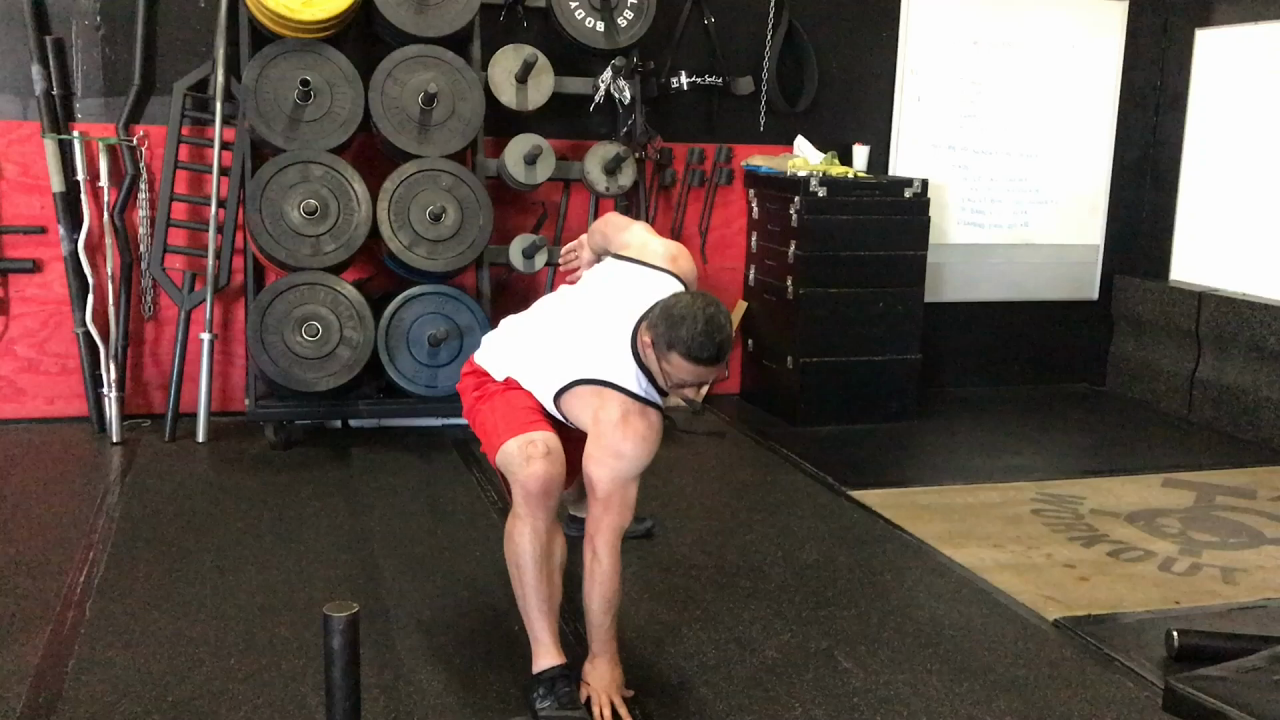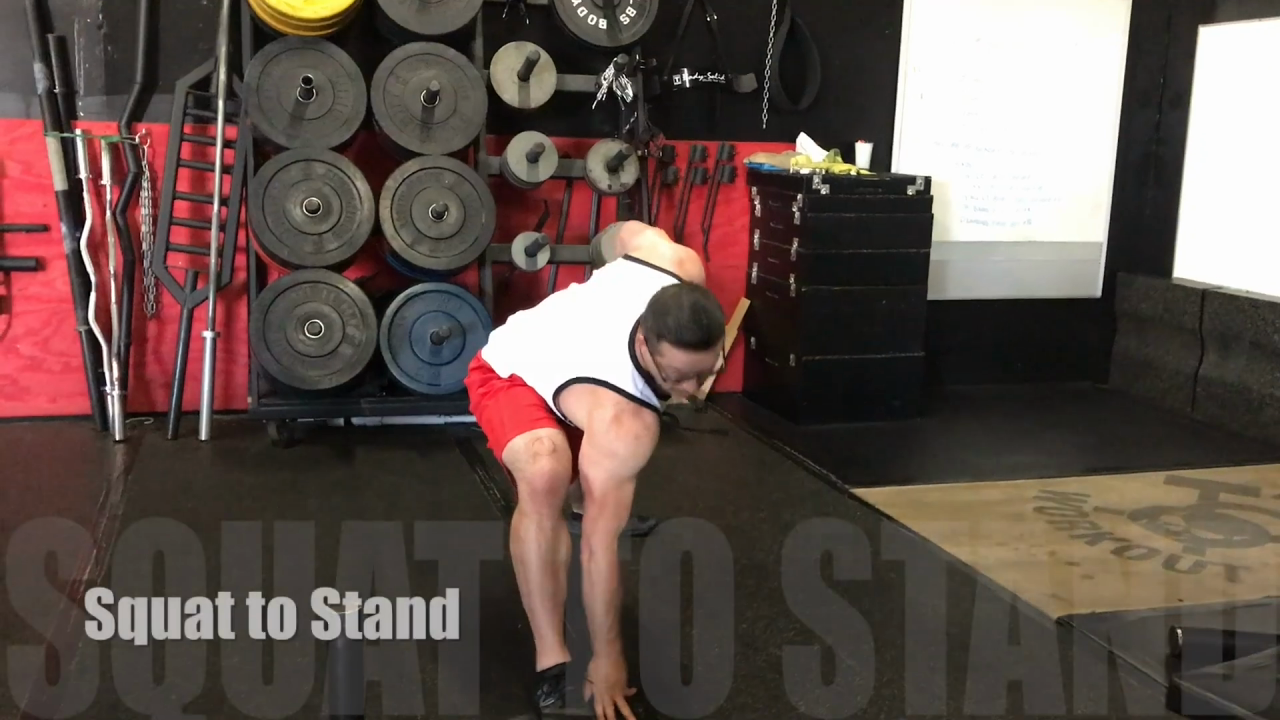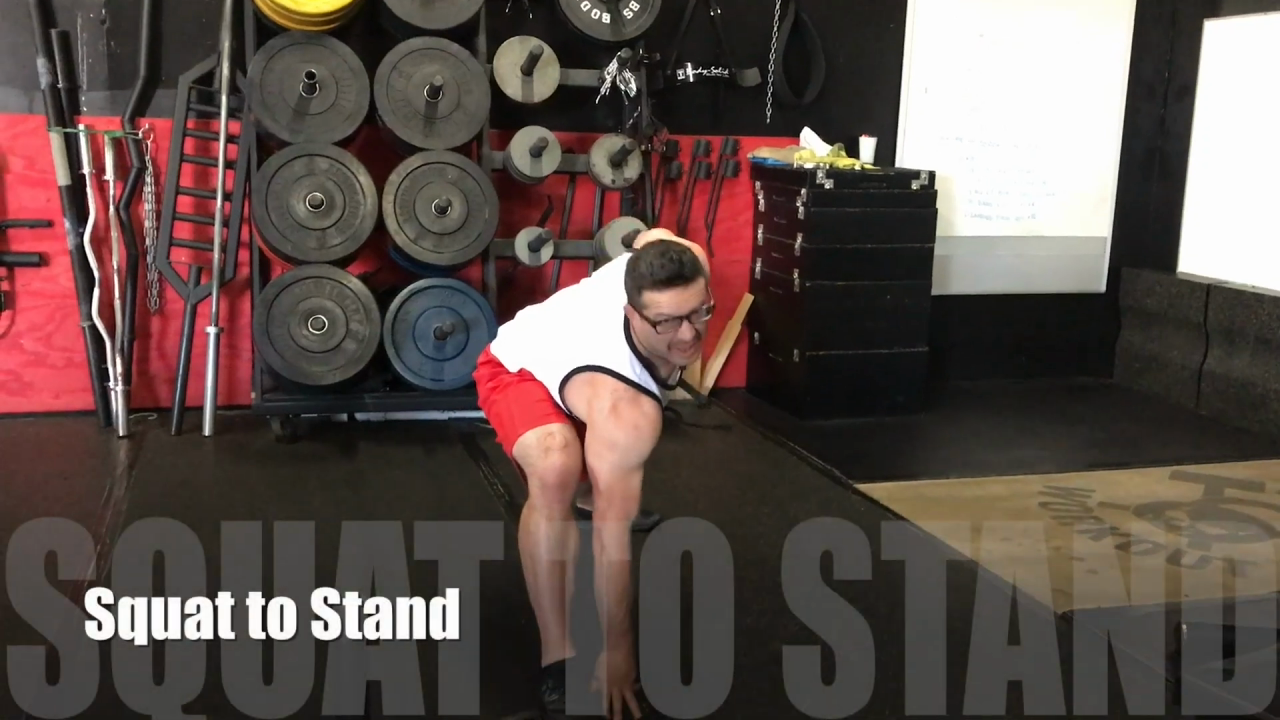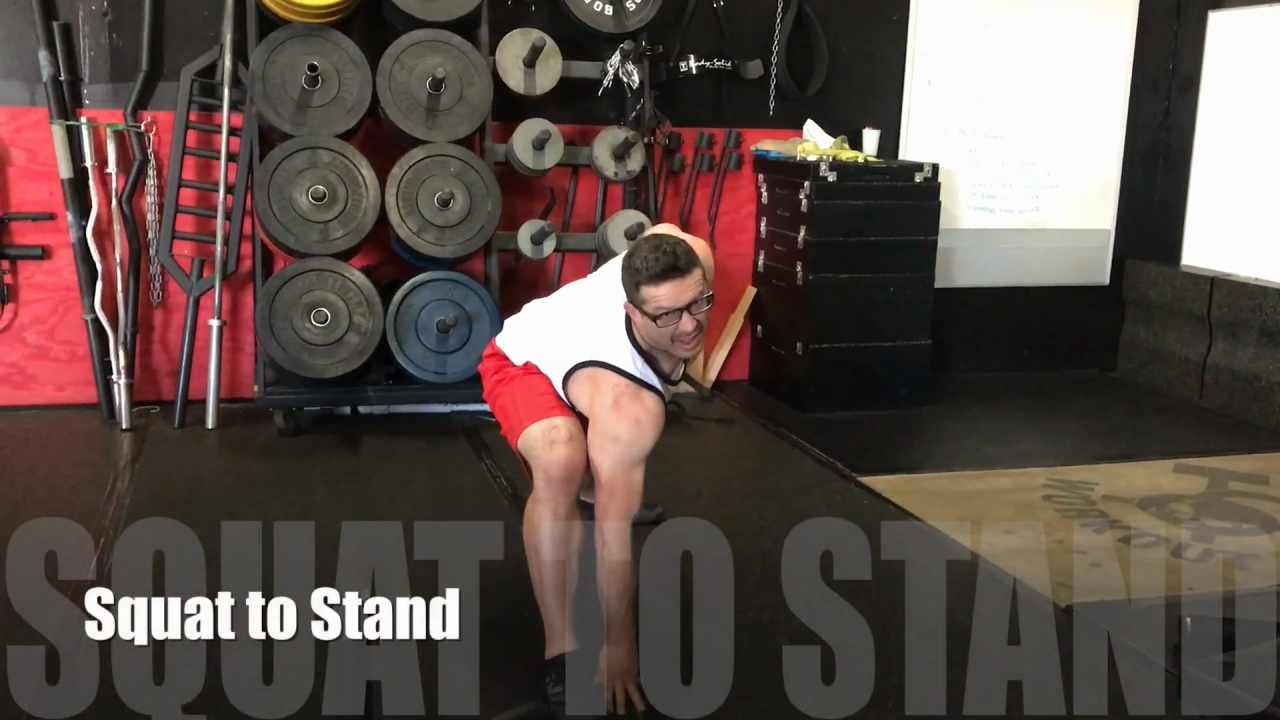
dt=0.2s
person 1, frame 1
left shoulder: (670, 260)
right shoulder: (626, 419)
left elbow: (614, 222)
right elbow: (602, 540)
left wrist: (591, 243)
right wrist: (603, 659)
left hip: (554, 346)
right hip: (503, 375)
right knee: (539, 477)
left ankle: (577, 485)
right ankle: (549, 667)
person 1, frame 2
left shoulder: (682, 273)
right shoulder: (621, 418)
left elbow: (632, 232)
right elbow: (600, 541)
right wrist: (608, 659)
left hip: (564, 340)
right hip: (510, 372)
right knee: (546, 474)
left ankle: (583, 481)
right ankle: (552, 665)
person 1, frame 3
left shoulder: (685, 265)
right shoulder: (622, 406)
left elbow: (651, 237)
right elbow: (610, 535)
right wrist: (617, 654)
left hip: (565, 337)
right hip: (518, 367)
right knee: (557, 469)
left ankle: (595, 476)
right ankle: (558, 660)
person 1, frame 4
left shoulder: (690, 258)
right shoulder: (625, 401)
left elbow: (661, 230)
right elbow: (613, 529)
right wrist: (620, 647)
left hip: (571, 331)
right hip: (524, 360)
right knee: (561, 463)
left ankle: (595, 480)
right ankle: (562, 652)
